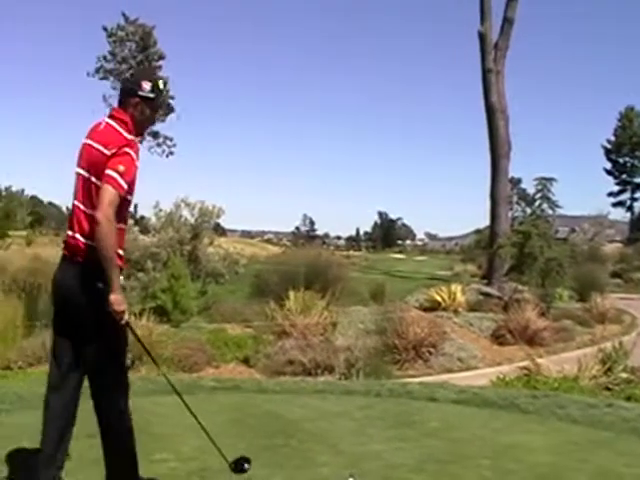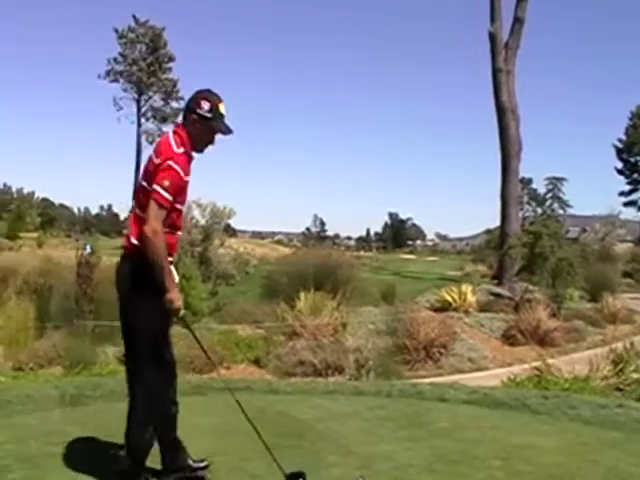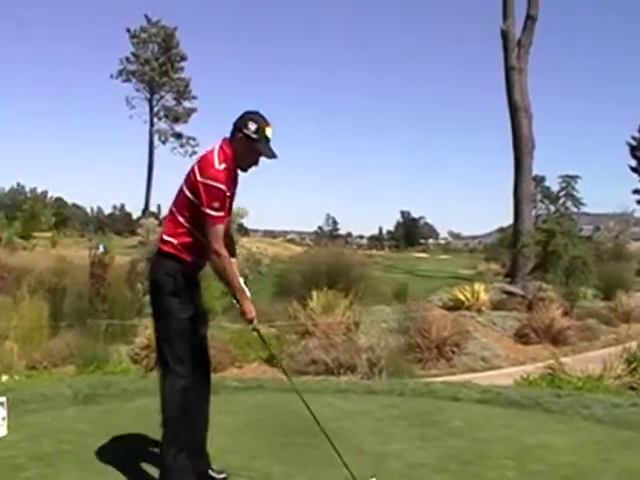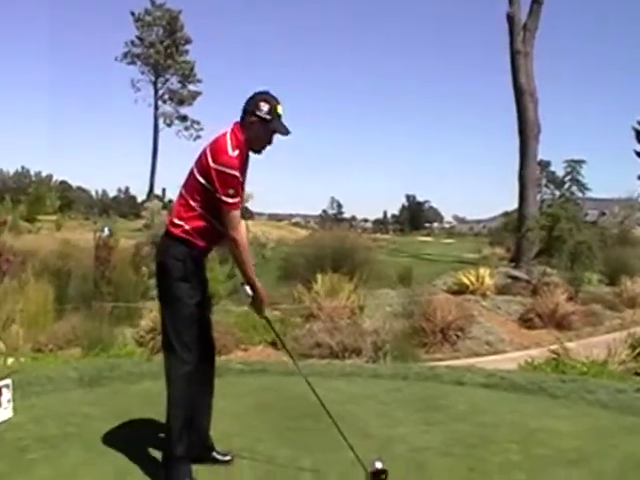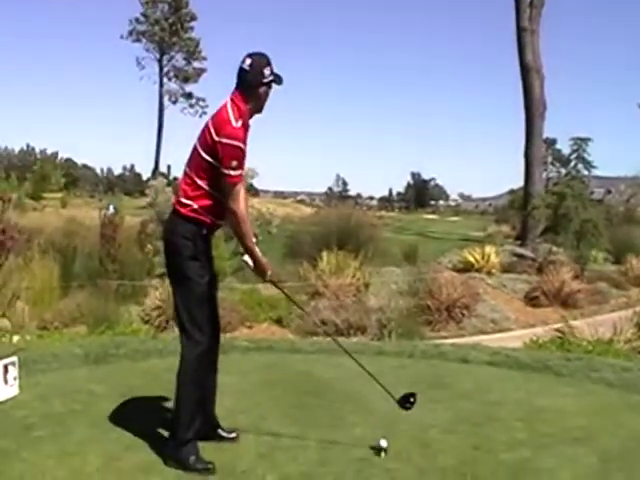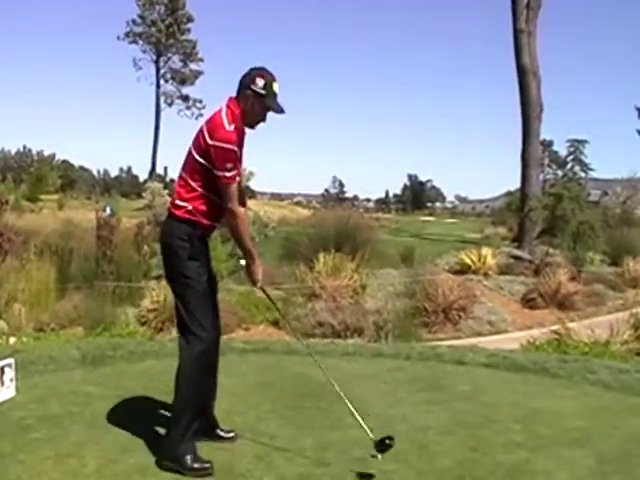
dt=0.5s
person 1, frame 1
left shoulder: (98, 132)
right shoulder: (124, 147)
right elbow: (104, 218)
right wrist: (115, 288)
left hip: (69, 271)
right hip: (92, 278)
left knee: (64, 383)
right knee: (111, 385)
person 1, frame 2
left shoulder: (170, 147)
right shoulder: (175, 161)
right elbow: (152, 230)
left wrist: (168, 276)
right wrist: (170, 288)
left hip: (143, 271)
right hip: (143, 275)
left knee: (160, 369)
right knee: (150, 373)
person 1, frame 3
left shoulder: (227, 169)
right shoulder: (214, 172)
left elbow: (224, 236)
right elbow: (215, 249)
left wrist: (240, 282)
right wrist: (242, 299)
left hip: (186, 275)
right hip: (171, 274)
left knee: (198, 370)
right knee: (178, 373)
person 1, frame 4
left shoulder: (238, 151)
right shoulder: (227, 157)
left elbow: (235, 222)
right elbow: (233, 235)
left wrist: (251, 277)
right wrist: (256, 288)
left hip: (192, 258)
right hip: (179, 258)
left knee: (204, 355)
right knee: (184, 359)
left ankle: (197, 442)
person 1, frame 5
left shoulder: (233, 118)
right shoulder: (231, 129)
left elbow: (235, 194)
right elbow: (233, 205)
left wrist: (249, 244)
right wrist: (255, 256)
left hip: (197, 234)
right hip: (188, 235)
left knee: (210, 332)
right knee: (197, 337)
left ankle: (204, 421)
right ankle: (181, 443)
person 1, frame 6
left shoulder: (232, 127)
right shoulder: (223, 131)
left elbow: (233, 200)
right elbow: (232, 207)
left wrist: (245, 251)
right wrist: (253, 258)
left hip: (195, 237)
right hip: (183, 236)
left knee: (210, 332)
right knee: (198, 336)
left ankle: (202, 420)
right ankle: (176, 444)
